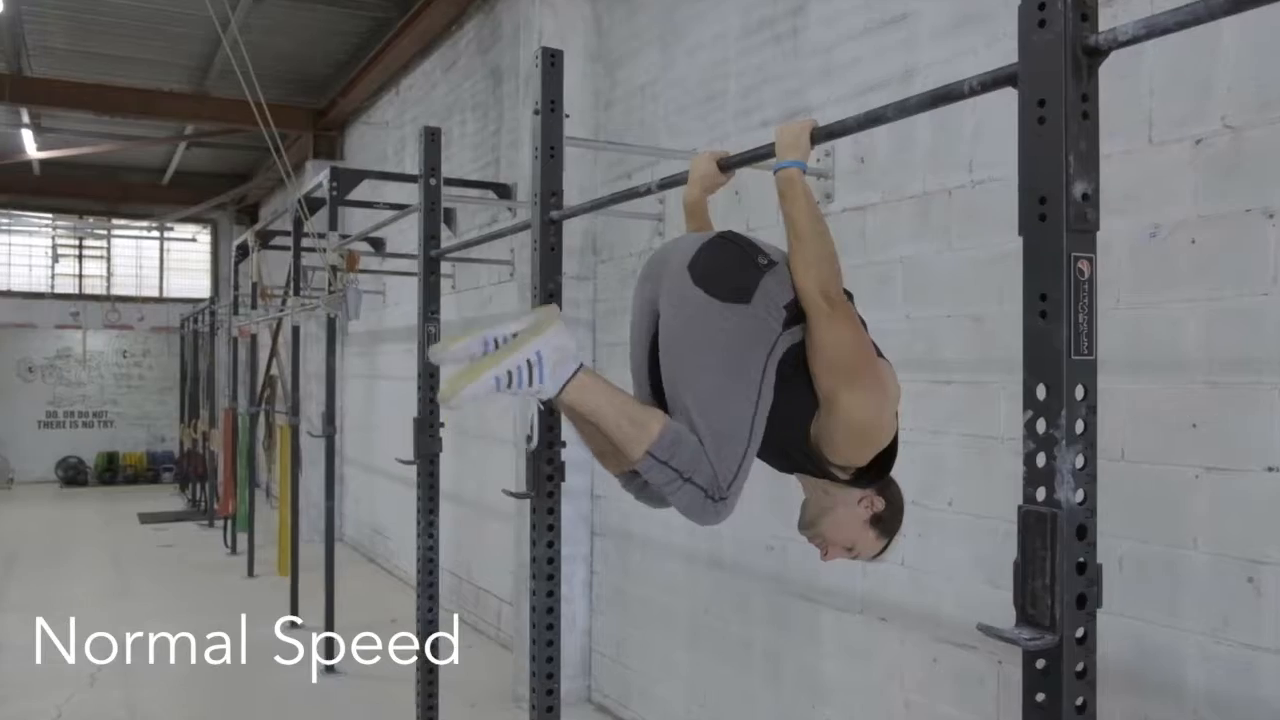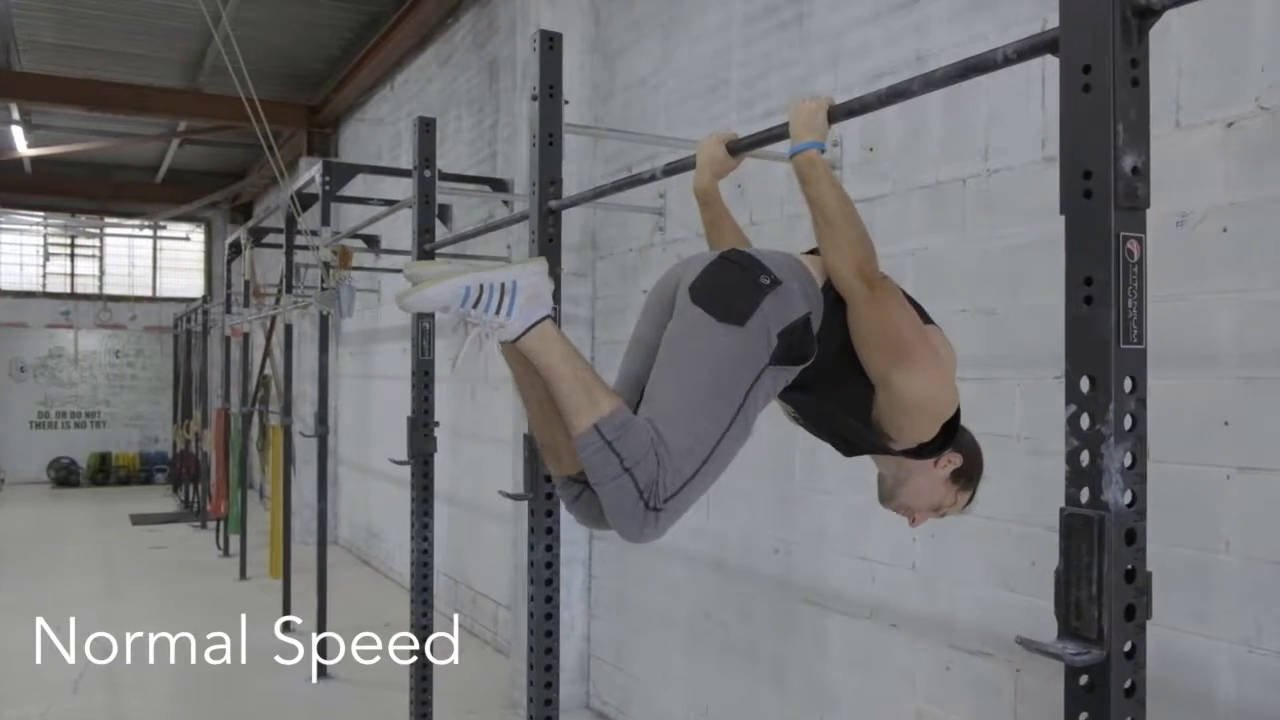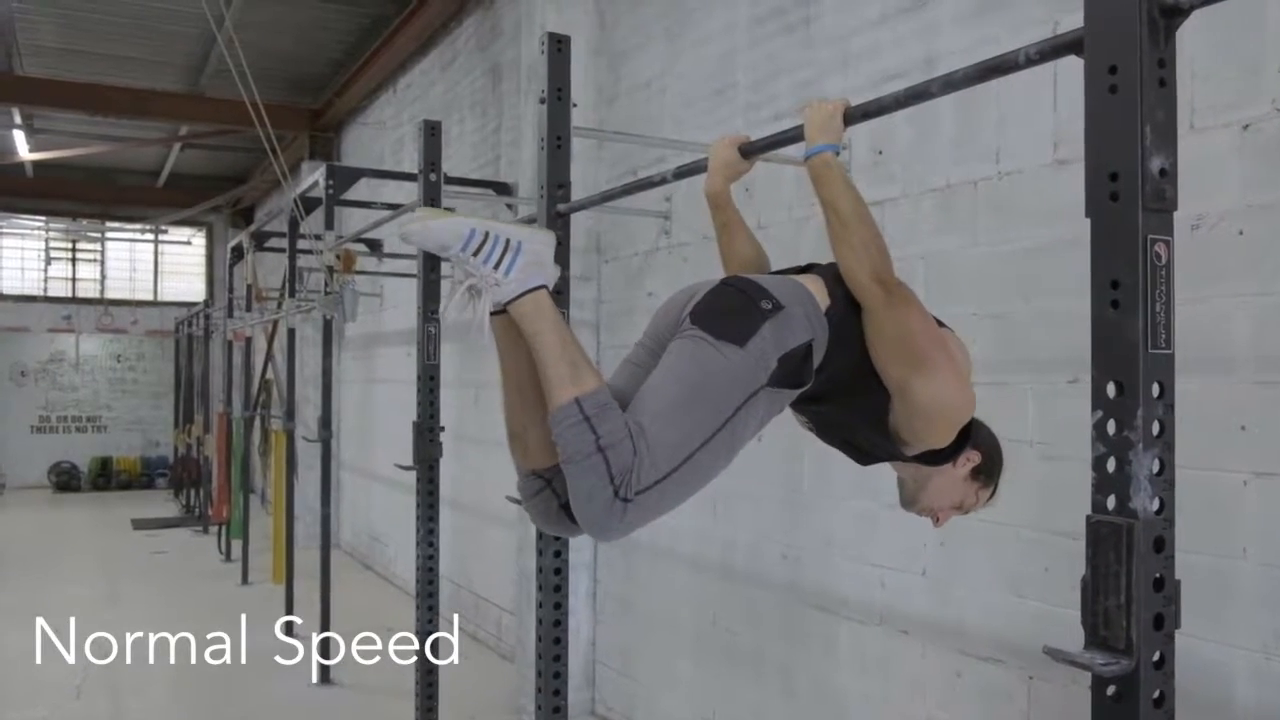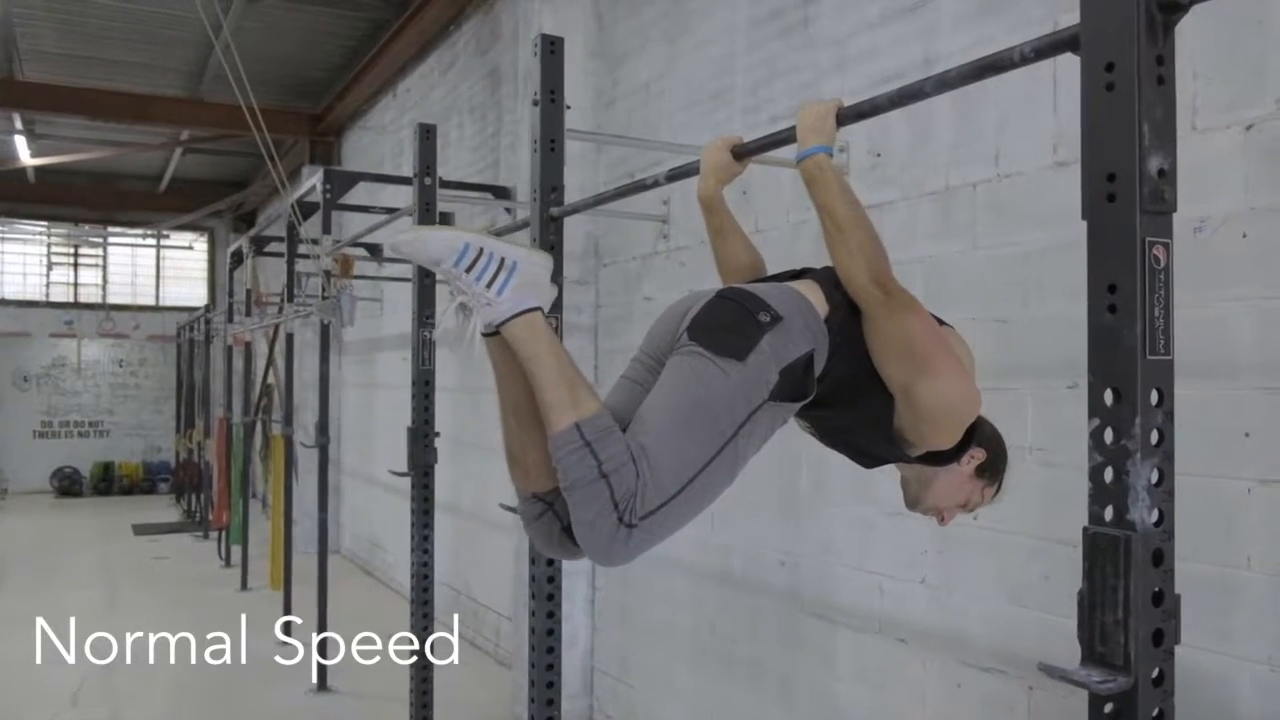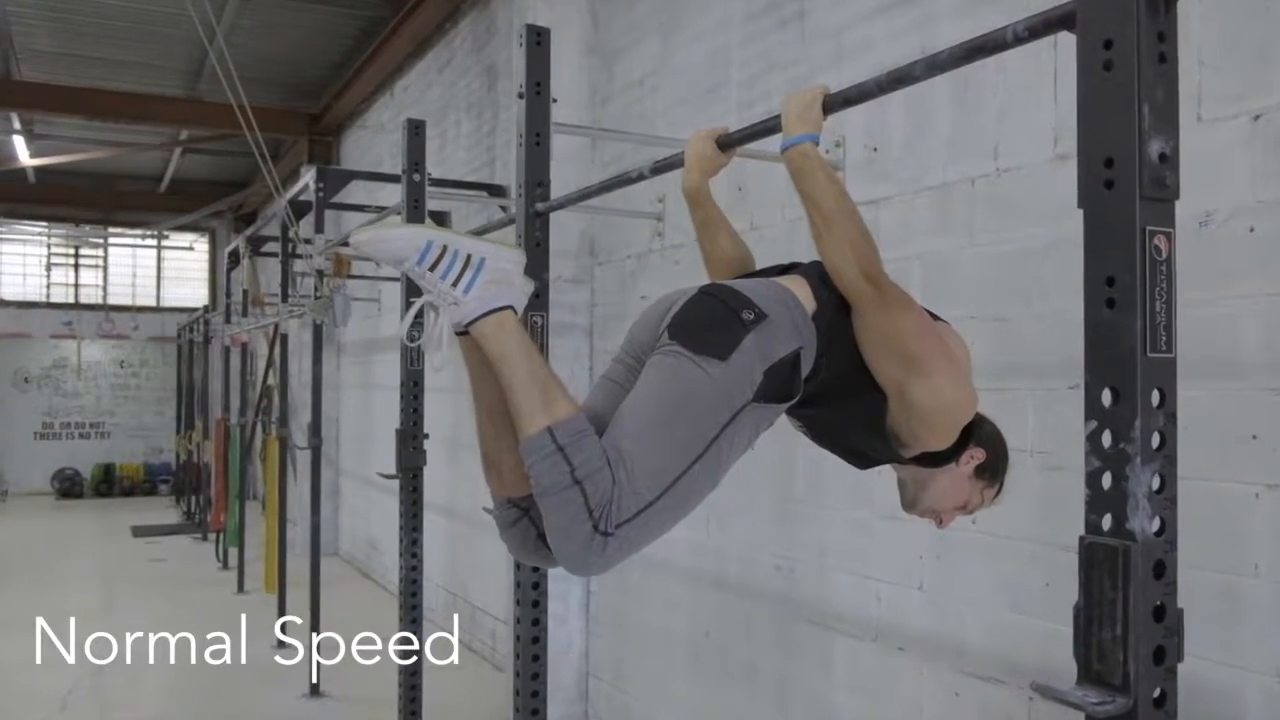
dt=1s
person 1, frame 1
right shoulder: (863, 433)
left wrist: (696, 197)
left hip: (675, 261)
right hip: (732, 286)
left knee: (658, 482)
left ankle: (540, 356)
right ankle: (556, 370)
person 1, frame 2
right shoulder: (924, 402)
right elbow: (862, 281)
right wrist: (808, 152)
left hip: (699, 284)
right hip: (750, 312)
left knee: (596, 499)
right knee: (640, 507)
left ankle: (513, 311)
right ankle: (523, 317)
person 1, frame 3
right shoulder: (943, 405)
right elbow: (878, 286)
right wrist: (822, 155)
left hip: (708, 309)
right hip: (760, 336)
left knee: (556, 505)
right knee: (607, 503)
left ankle: (508, 291)
right ankle: (520, 282)
person 1, frame 4
right shoulder: (948, 403)
right elbow: (876, 290)
right wrist: (815, 156)
left hip: (704, 319)
right hip: (757, 345)
left knee: (558, 528)
right knee: (611, 528)
left ankle: (503, 314)
right ankle: (513, 303)
person 1, frame 5
right shoulder: (942, 403)
right elbow: (864, 283)
right wrist: (800, 145)
left hip: (691, 318)
right hip: (740, 345)
left knee: (533, 534)
right knee: (586, 538)
left ankle: (478, 311)
right ankle: (485, 303)
